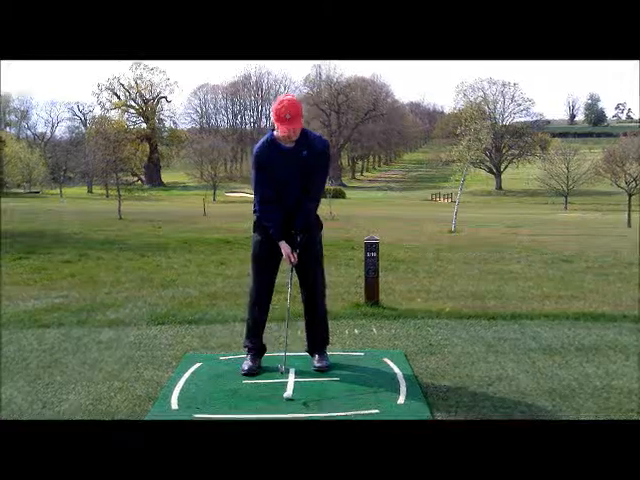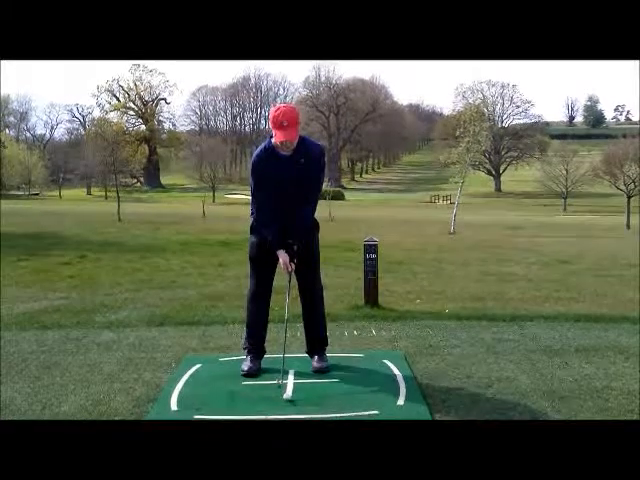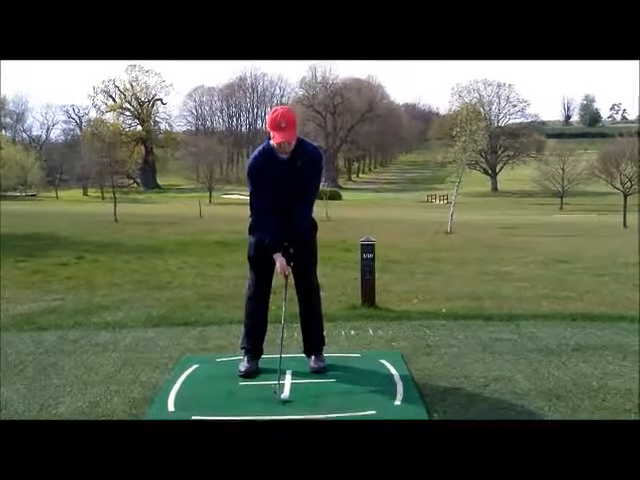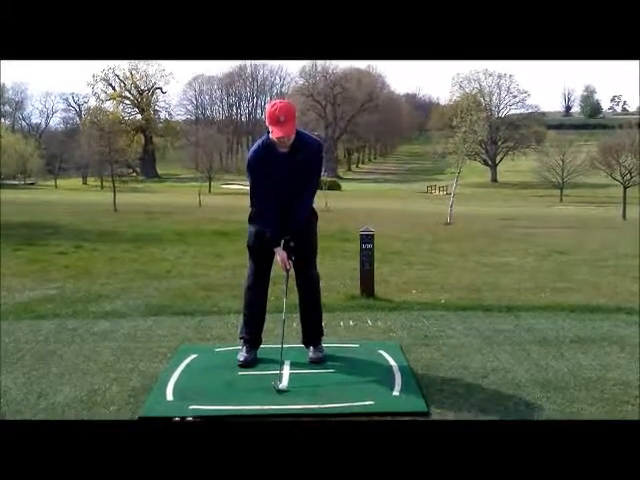
dt=0.7s
person 1, frame 1
left shoulder: (318, 146)
right shoulder: (263, 150)
left elbow: (313, 194)
right elbow: (264, 200)
left wrist: (298, 233)
right wrist: (280, 240)
left hip: (305, 225)
right hip: (269, 226)
left knee: (314, 288)
right knee: (260, 288)
left ankle: (318, 349)
right ankle: (254, 350)
person 1, frame 2
left shoulder: (315, 153)
right shoulder: (261, 158)
left elbow: (310, 201)
right elbow: (261, 206)
left wrist: (294, 241)
right wrist: (278, 247)
left hip: (302, 228)
right hip: (266, 230)
left knee: (311, 289)
right knee: (259, 290)
left ankle: (317, 350)
right ankle: (253, 352)
person 1, frame 3
left shoulder: (312, 156)
right shoulder: (257, 161)
left elbow: (306, 202)
right elbow: (260, 209)
left wrist: (290, 245)
right wrist: (275, 251)
left hip: (300, 229)
right hip: (265, 230)
left knee: (308, 288)
right knee: (258, 289)
left ankle: (314, 350)
right ankle: (251, 353)
person 1, frame 4
left shoulder: (312, 148)
right shoulder: (257, 154)
left elbow: (307, 195)
right elbow: (261, 202)
left wrist: (291, 237)
right wrist: (276, 245)
left hip: (301, 219)
right hip: (265, 220)
left knee: (308, 278)
right knee: (257, 279)
left ankle: (313, 341)
right ankle: (249, 343)
